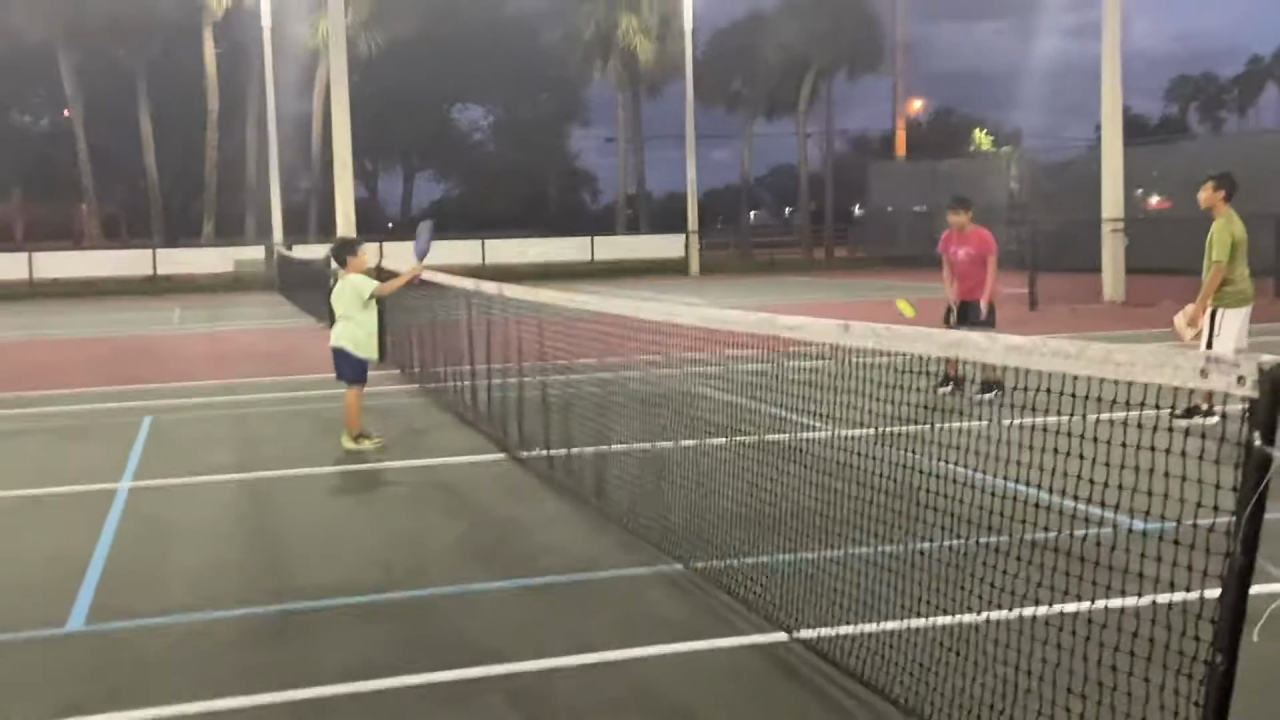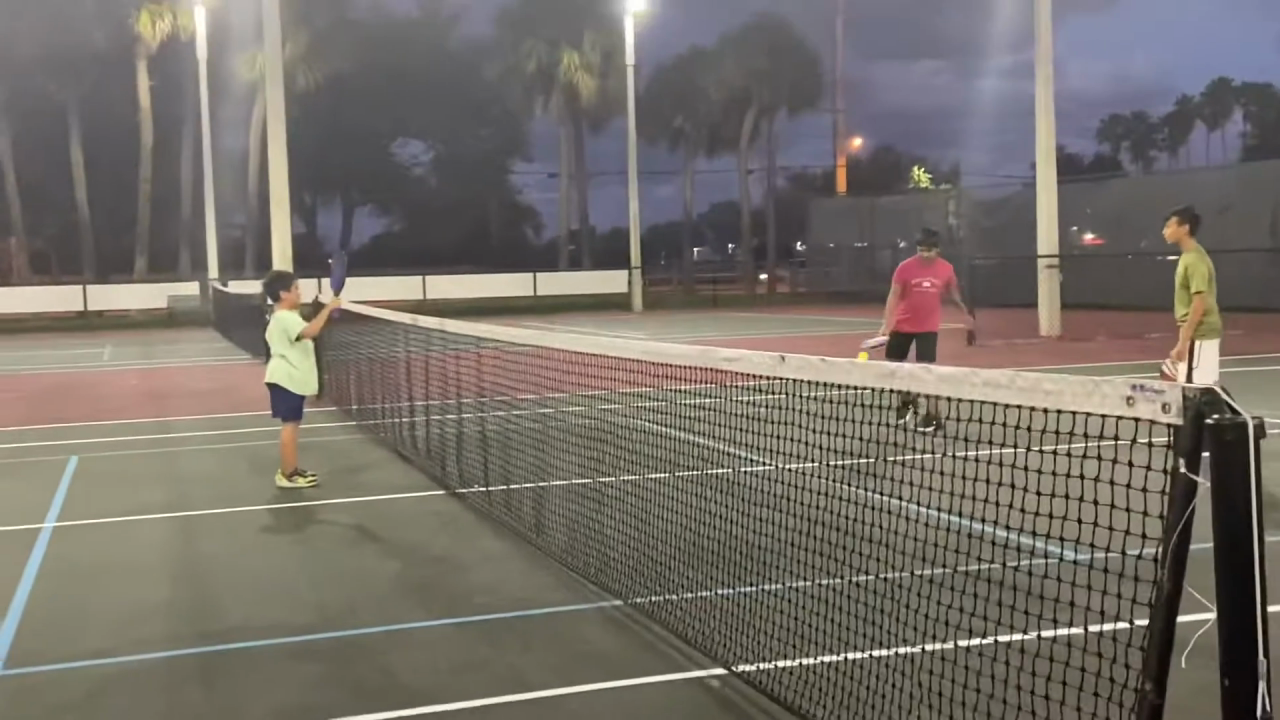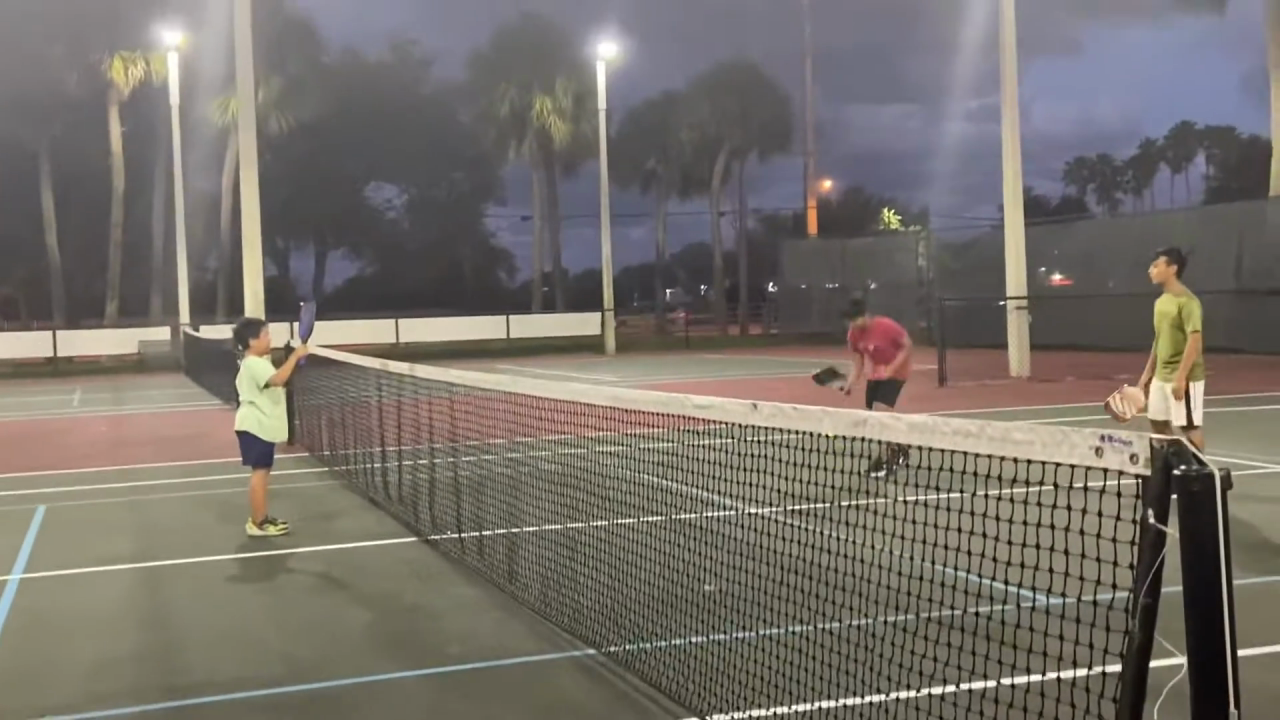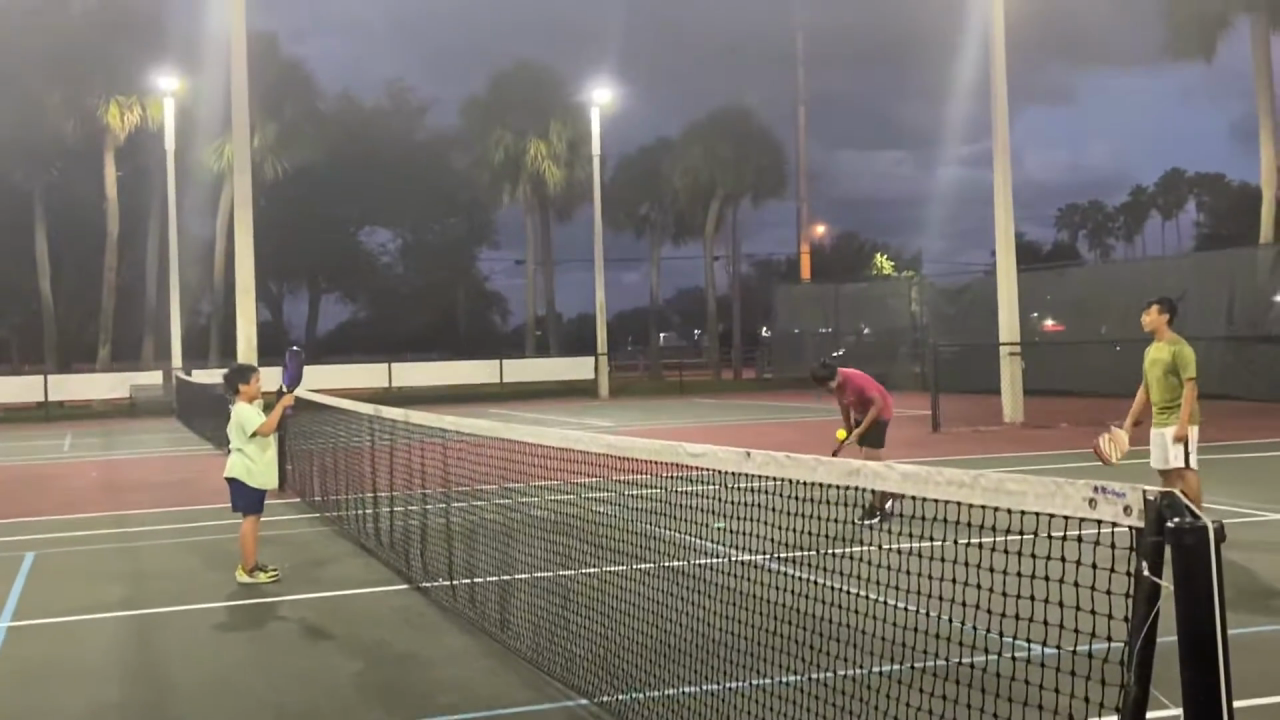
dt=0.5s
person 1, frame 1
left shoulder: (342, 284)
right shoulder: (356, 281)
right elbow: (382, 290)
right wrist: (410, 274)
left hip: (348, 341)
right hip: (352, 342)
left knee: (355, 387)
right knee: (355, 387)
left ankle: (355, 431)
right ankle: (353, 436)
person 1, frame 2
left shoulder: (283, 317)
right shoulder: (285, 317)
right elbow: (310, 332)
right wrist: (328, 309)
left hip: (290, 378)
right hip: (286, 379)
left knee: (292, 424)
right knee: (290, 424)
left ankle: (291, 469)
right ankle: (287, 474)
person 1, frame 3
left shoulder: (256, 362)
right shoulder: (254, 363)
left elbow: (274, 382)
right elbow: (278, 379)
right wrist: (295, 356)
left hip: (260, 426)
right hip: (256, 426)
left knee: (263, 471)
right knee: (260, 472)
left ankle: (261, 517)
right ankle: (257, 523)
person 1, frame 4
left shoulder: (248, 408)
right shoulder: (244, 410)
left elbow: (265, 430)
right elbow: (265, 430)
right wrist: (281, 405)
left hip: (253, 472)
right hip: (246, 474)
left knee: (253, 518)
right knee: (250, 518)
left ankle: (251, 564)
right ankle: (247, 569)
person 2, frame 1
left shoulder: (1222, 226)
right shoulder: (1232, 221)
left elbow: (1218, 270)
left wrist: (1198, 306)
right wrist: (1204, 302)
left hip: (1226, 300)
right hip: (1239, 296)
left knee: (1212, 354)
right knee: (1236, 353)
left ankle: (1206, 408)
person 2, frame 2
left shoulder: (1195, 260)
right shoulder: (1188, 258)
left elbow: (1199, 303)
left wrist: (1183, 341)
right wrist: (1185, 338)
left hip: (1199, 334)
right hip: (1197, 334)
left knee: (1193, 386)
right knee: (1203, 386)
person 2, frame 3
left shoulder: (1187, 301)
right shoulder: (1160, 301)
left elbow: (1194, 340)
left wrist: (1181, 377)
right wrist: (1147, 373)
left hip: (1185, 377)
right hip: (1161, 376)
left knee: (1190, 426)
right knee: (1158, 423)
person 2, frame 4
left shoulder: (1180, 349)
right shoulder: (1150, 351)
left elbow: (1190, 387)
right elbow: (1145, 388)
left wrist: (1182, 423)
right wrist: (1129, 420)
left hip: (1180, 423)
right hip: (1160, 423)
left knee: (1184, 471)
right knee: (1166, 474)
person 3, frame 1
left shoulder: (984, 237)
right shoulder: (947, 238)
left elbow: (991, 269)
right elbow: (947, 267)
left wrist: (985, 298)
right wrist: (950, 291)
left hip: (980, 297)
right hip: (960, 296)
left ankle: (993, 382)
right ankle: (952, 378)
person 3, frame 2
left shoulder: (946, 269)
right shoulder: (905, 267)
left elbow: (953, 293)
right elbow: (894, 297)
left wrist: (965, 313)
right wrist: (886, 324)
left hip: (928, 327)
right hip: (901, 326)
right knee: (893, 364)
left ankle: (932, 415)
right ankle: (906, 401)
person 3, frame 3
left shoulder: (887, 326)
right shoulder: (854, 334)
left elbow: (907, 346)
right elbow: (858, 361)
left wrist: (891, 368)
right wrist: (851, 383)
left hip: (895, 373)
right hip: (875, 374)
left knee: (880, 412)
left ankle: (884, 460)
right ankle: (897, 449)
person 3, frame 4
left shoulder: (857, 380)
right shoulder: (832, 383)
left elbow: (878, 402)
left wrist: (861, 428)
right wrist: (848, 427)
left hip: (878, 412)
right hip: (861, 413)
left knee: (871, 457)
right knee: (866, 458)
left ankle: (878, 507)
right ankle: (885, 493)
